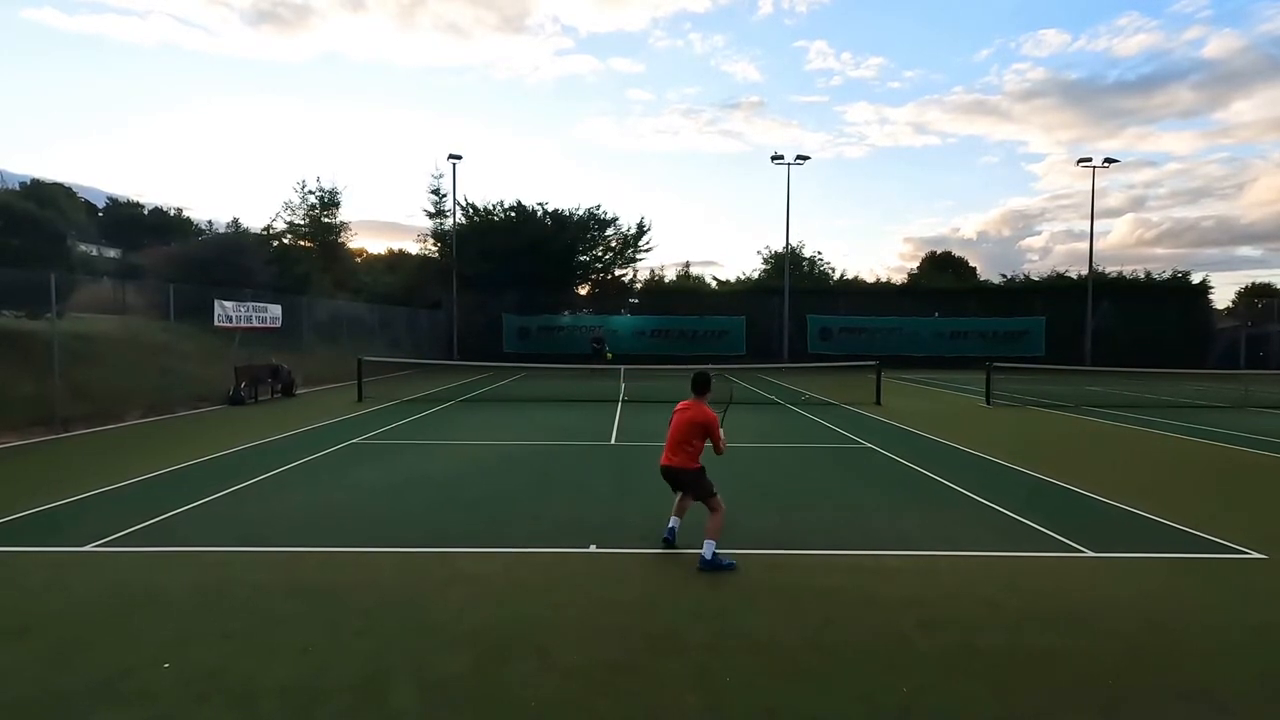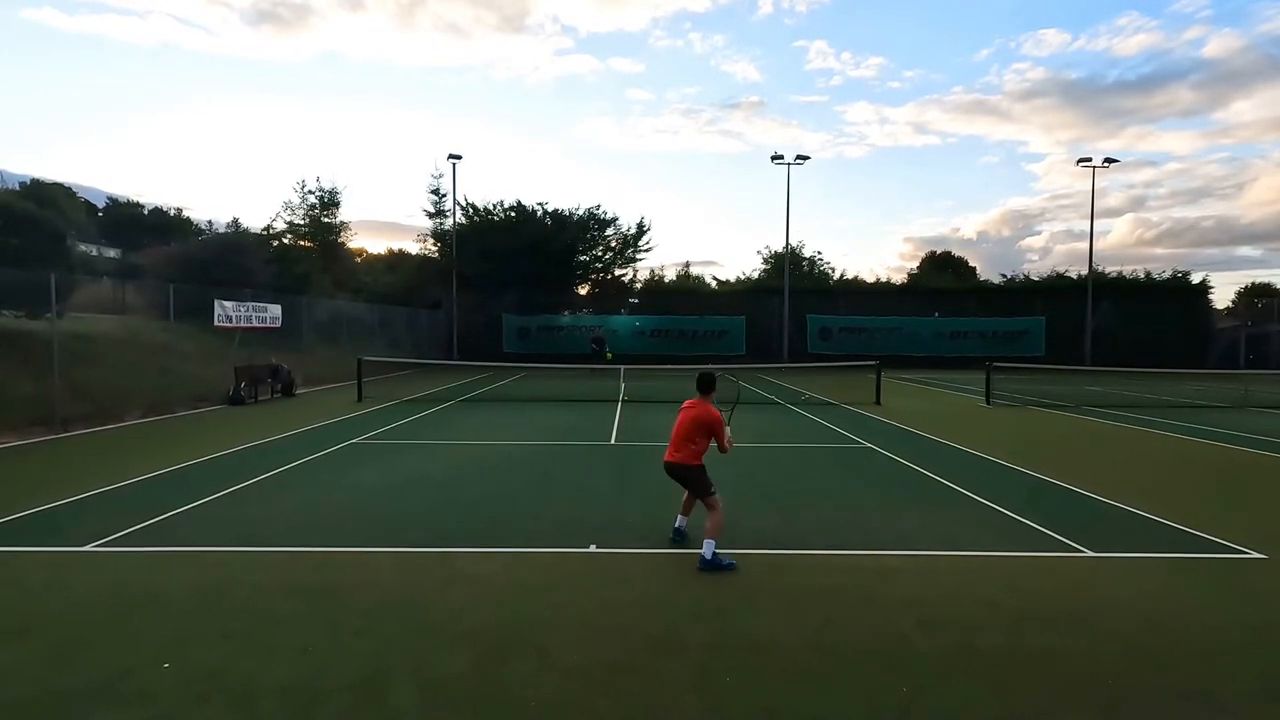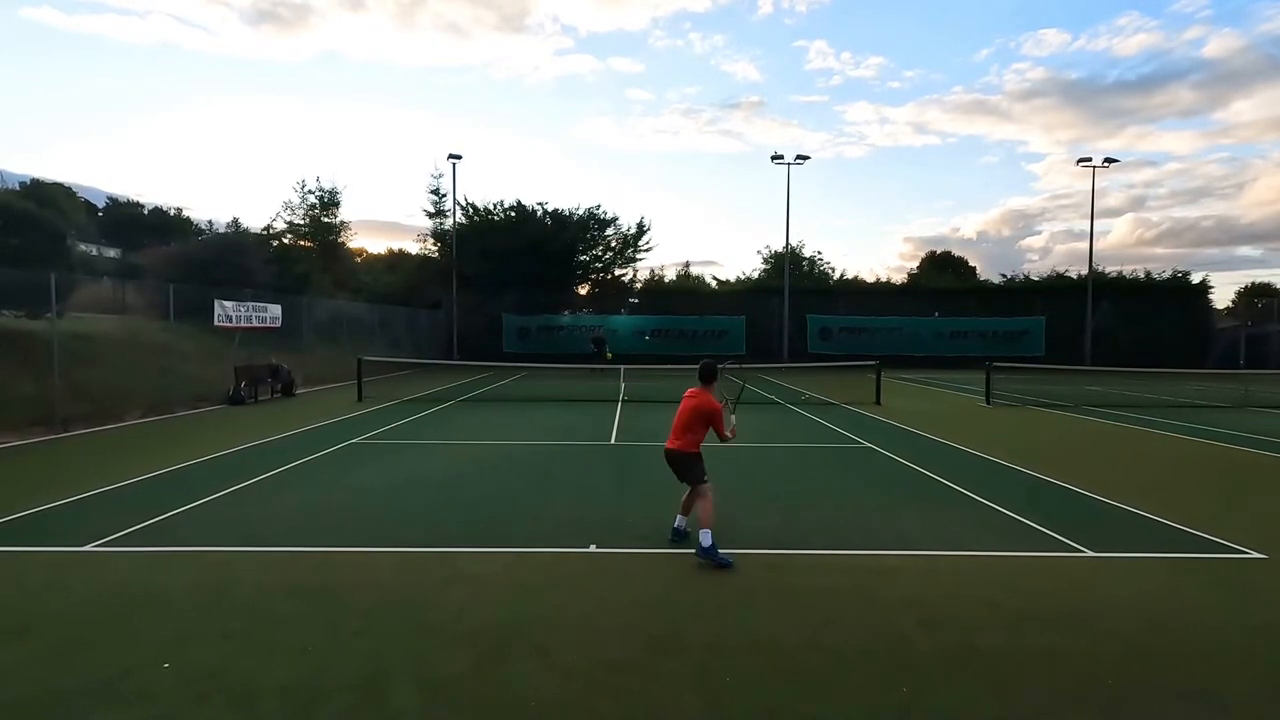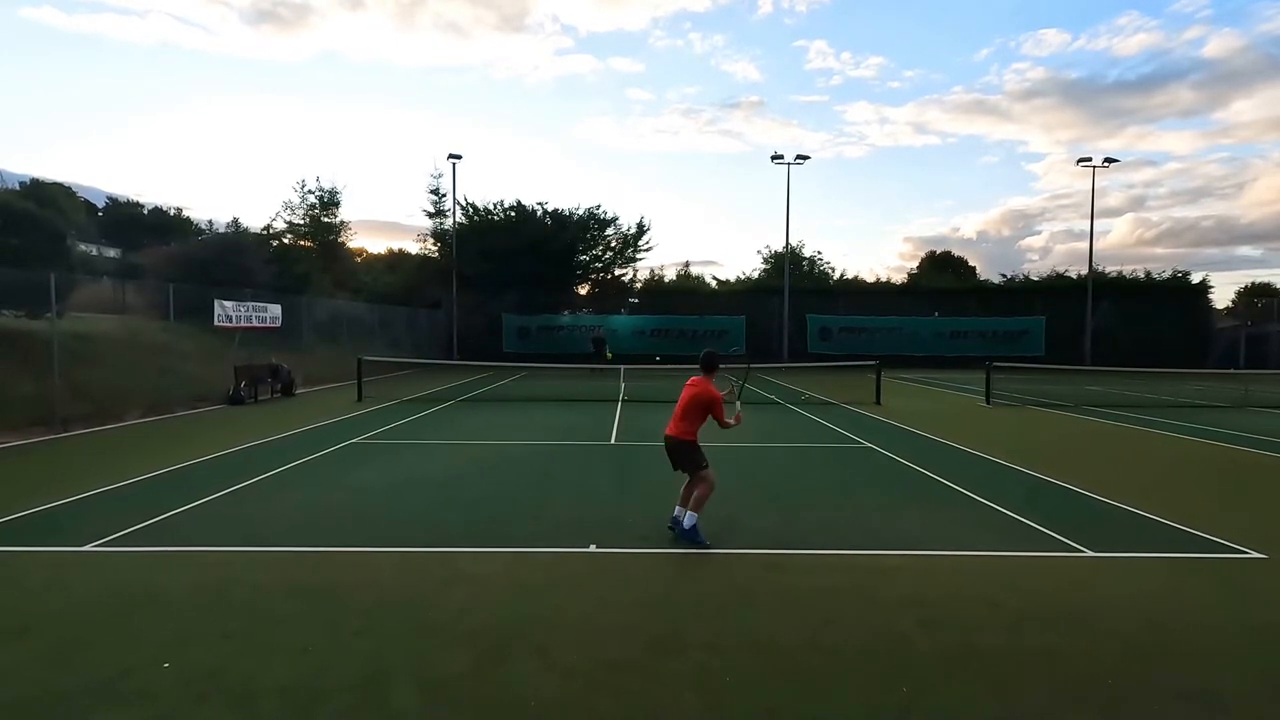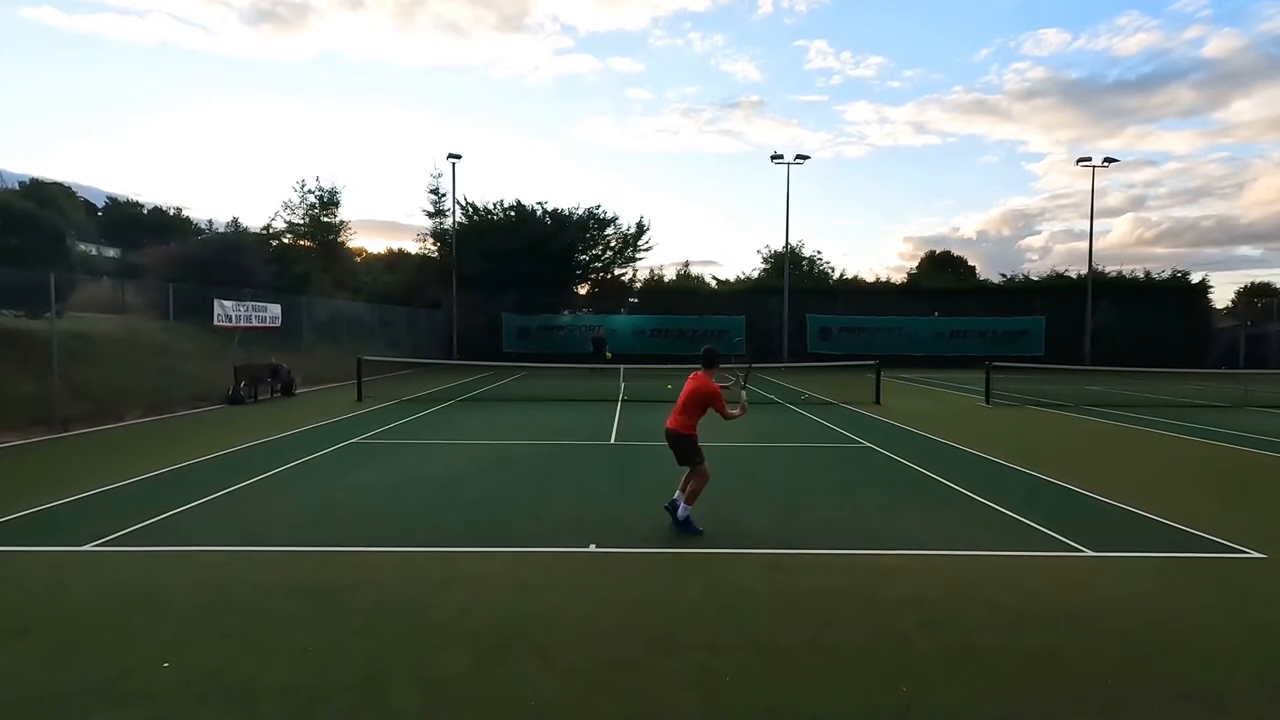
dt=0.1s
person 1, frame 1
left shoulder: (680, 407)
right shoulder: (709, 416)
right elbow: (718, 451)
right wrist: (722, 443)
left hip: (667, 466)
right hip: (688, 468)
left knee: (686, 492)
right knee: (717, 509)
left ankle: (671, 530)
right ankle: (708, 557)
person 1, frame 2
left shoulder: (686, 405)
right shoulder: (714, 415)
right elbow: (723, 449)
right wrist: (728, 442)
left hip: (670, 462)
right hip: (689, 465)
left knee: (694, 488)
right knee: (715, 508)
left ankle: (679, 528)
right ankle: (708, 557)
person 1, frame 3
left shoulder: (689, 394)
right shoulder: (713, 404)
right elbow: (722, 437)
right wrist: (731, 435)
left hip: (672, 449)
right hip: (686, 453)
left knee: (696, 488)
right knee: (705, 496)
left ankle: (679, 529)
right ankle: (707, 547)
person 1, frame 4
left shoulder: (691, 382)
right shoulder: (712, 394)
right elbow: (723, 424)
left wrist: (722, 396)
right wrist: (735, 421)
left hip: (671, 437)
right hip: (683, 440)
left knee: (695, 478)
right knee: (707, 481)
left ankle: (678, 519)
right ankle: (688, 526)
person 1, frame 5
left shoulder: (695, 376)
right shoulder: (712, 389)
right elbow: (726, 415)
left wrist: (727, 385)
right wrist: (740, 411)
left hip: (673, 429)
right hip: (682, 433)
left knee: (696, 469)
right knee: (702, 474)
left ankle: (676, 501)
right ankle: (681, 517)
